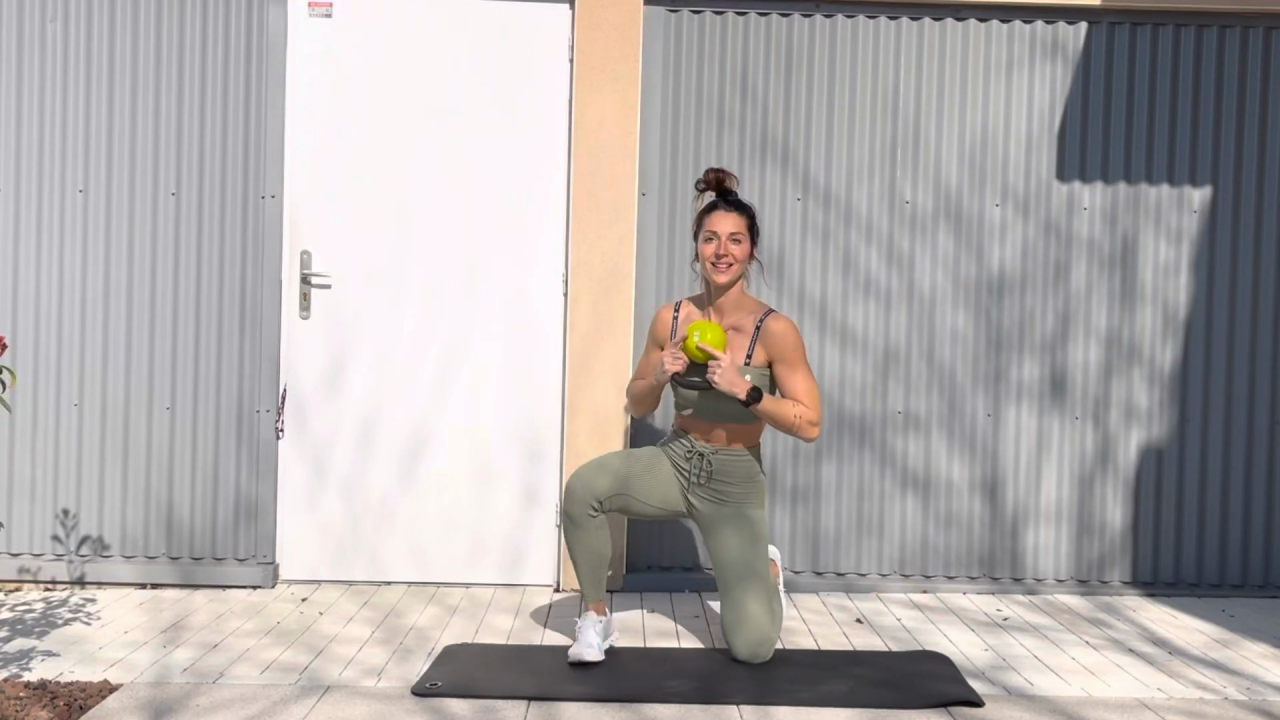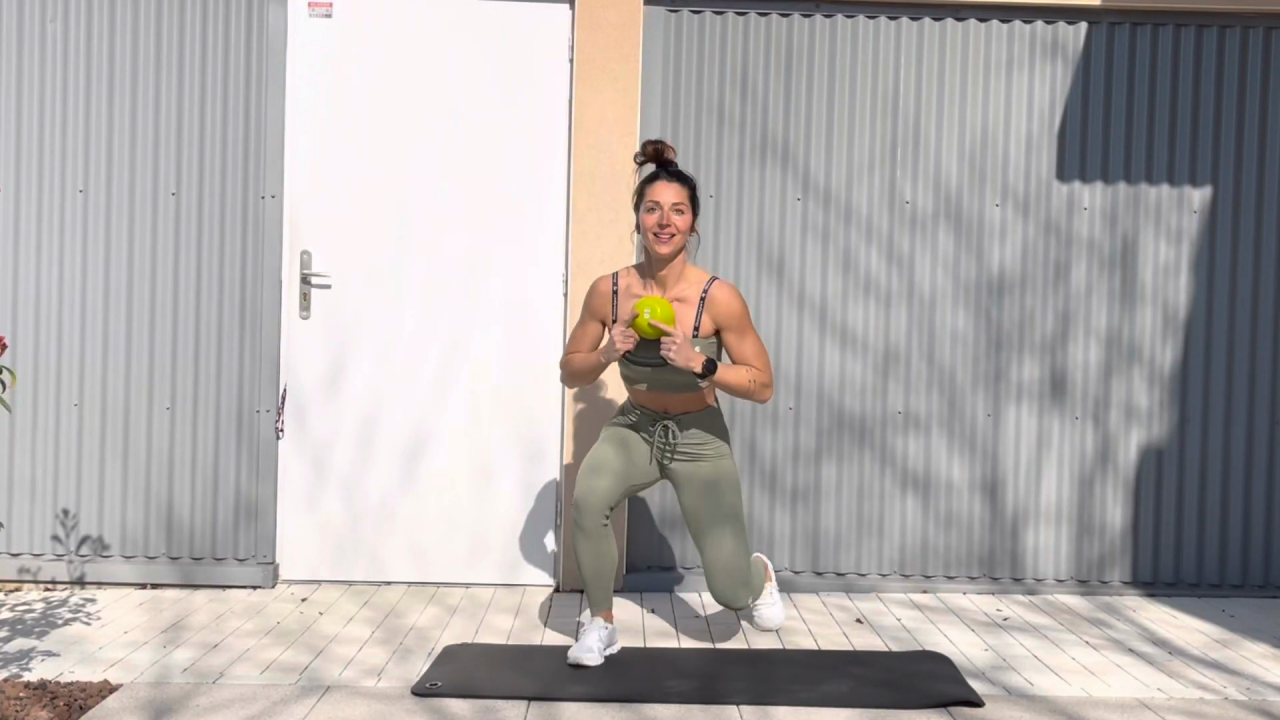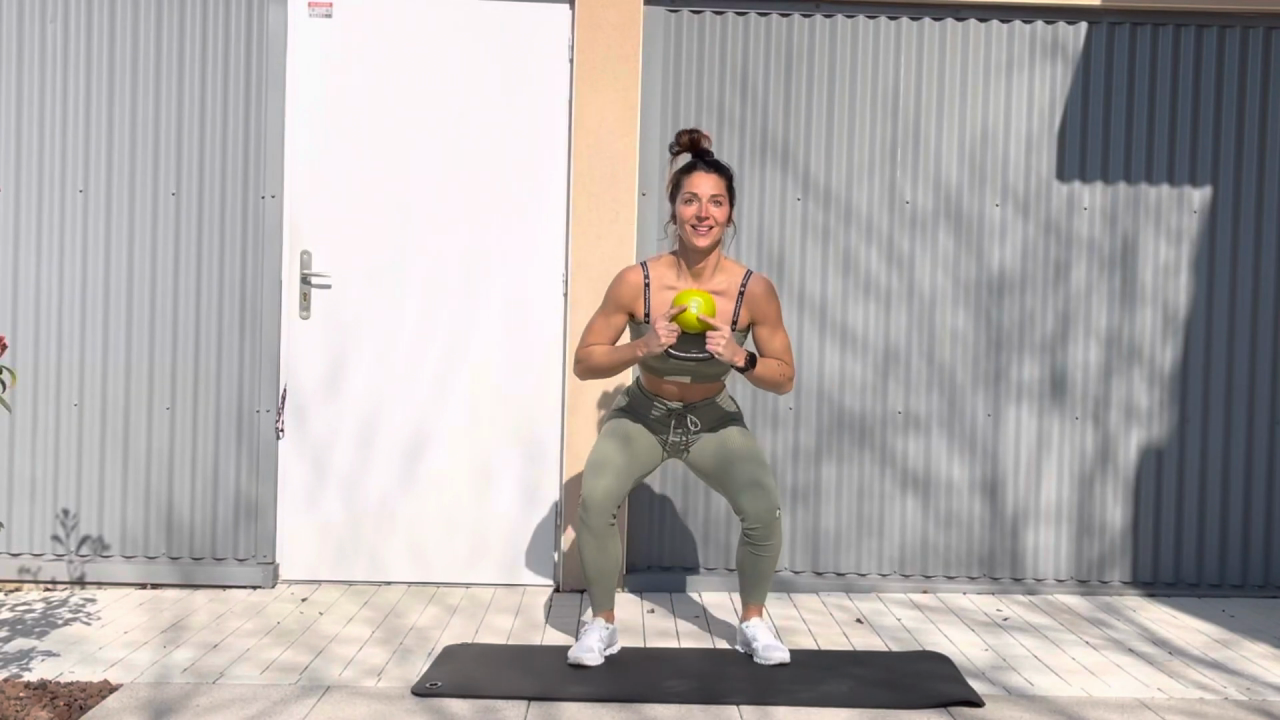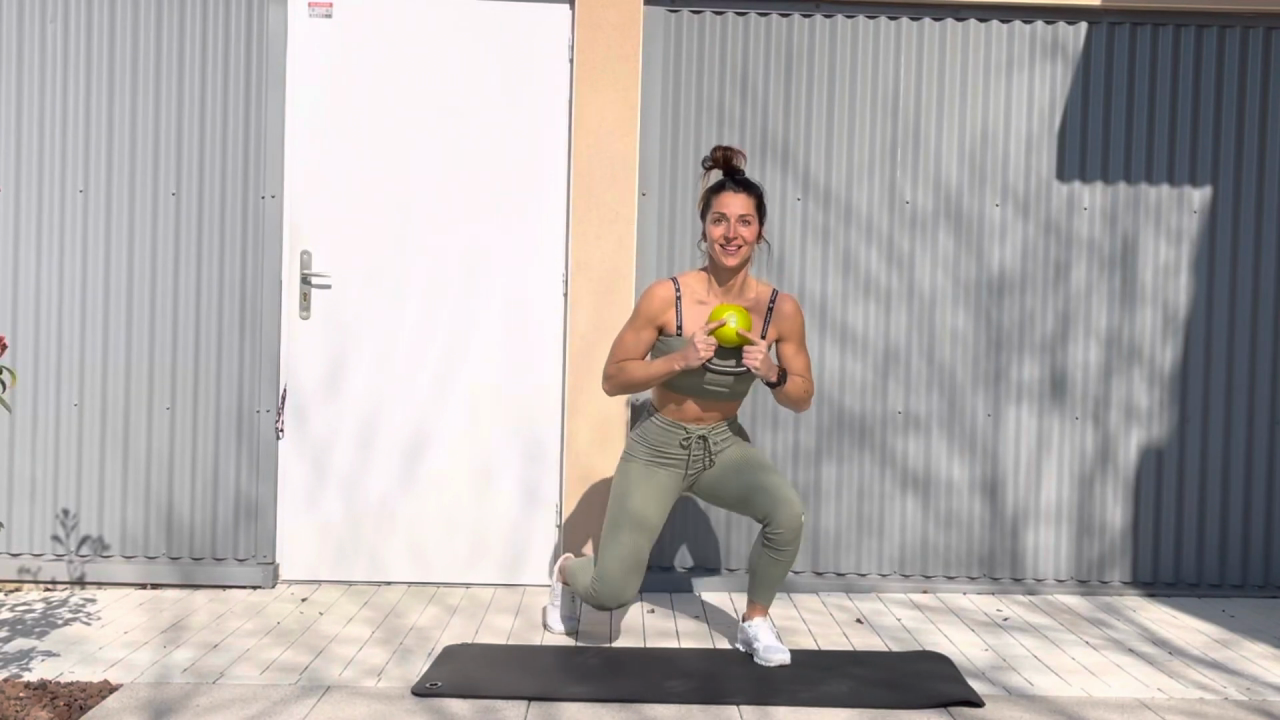
dt=0.4s
person 1, frame 1
left shoulder: (774, 330)
right shoulder: (669, 318)
left elbow: (809, 425)
right elbow: (637, 405)
left wrist: (745, 390)
right wrist: (657, 376)
left hip: (734, 480)
right hip: (672, 461)
left knee: (753, 647)
right knee: (583, 488)
left ankle: (767, 571)
right ankle: (596, 616)
person 1, frame 2
left shoulder: (719, 297)
right shoulder: (607, 290)
left elbow: (762, 386)
right elbow: (570, 372)
left wrist: (701, 364)
right wrist: (607, 353)
left hip: (699, 432)
right hip: (634, 426)
left knee: (732, 592)
right knee: (588, 498)
left ankle: (758, 575)
right ankle: (601, 623)
person 1, frame 3
left shoulder: (754, 290)
right shoulder: (635, 282)
left elbow: (783, 377)
right elbow: (584, 363)
left wrist: (739, 358)
right wrist: (642, 348)
left hip: (713, 418)
right hip: (641, 413)
left knee: (763, 509)
right knee: (597, 500)
left ankle: (752, 621)
right ankle: (601, 624)
person 1, frame 4
left shoulder: (781, 308)
right shoulder: (664, 297)
left elbow: (802, 398)
right elbow: (613, 378)
left wrist: (773, 373)
right wrist: (680, 359)
left hip: (725, 447)
right hip: (659, 447)
left knee: (787, 514)
right knee: (614, 590)
left ankle: (754, 621)
right ankle: (570, 573)
